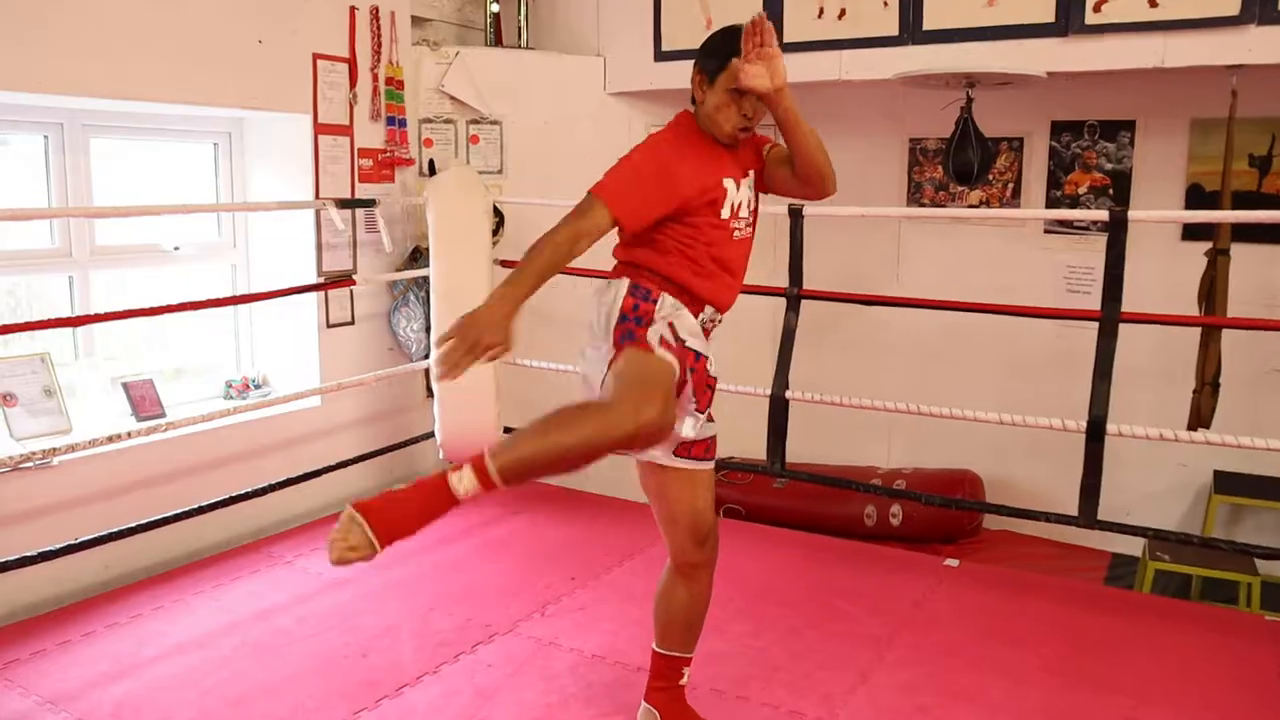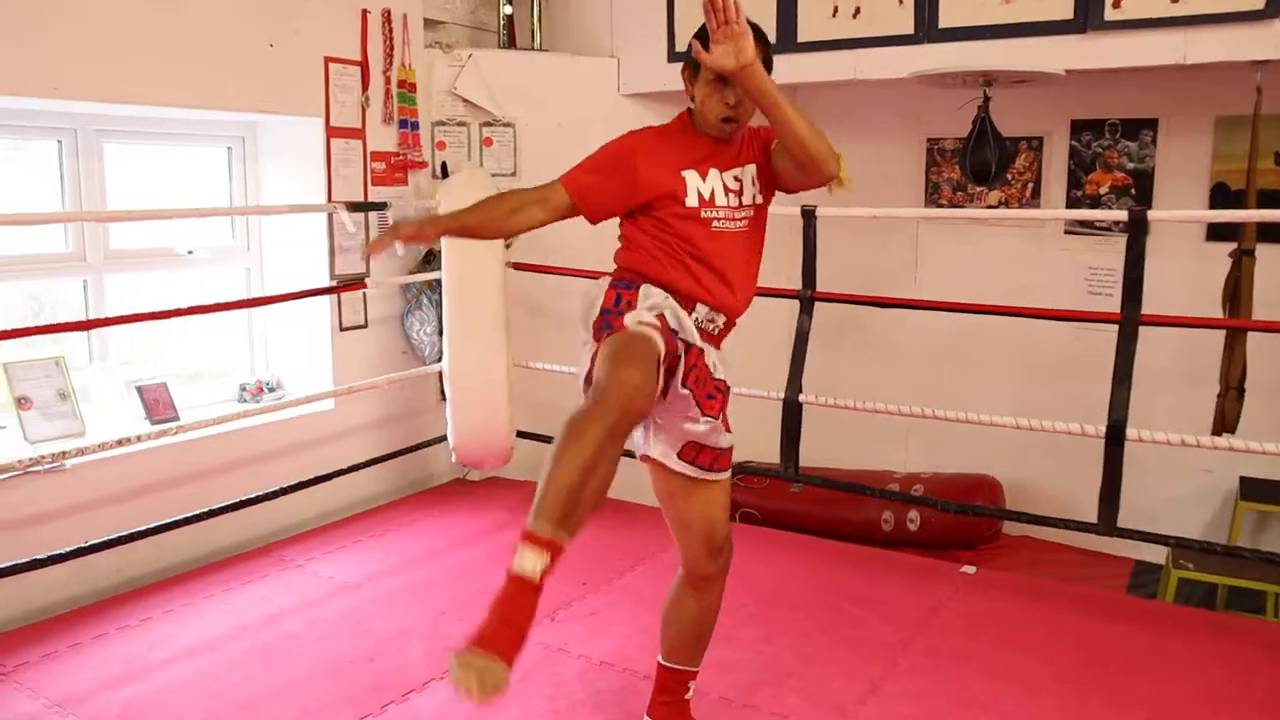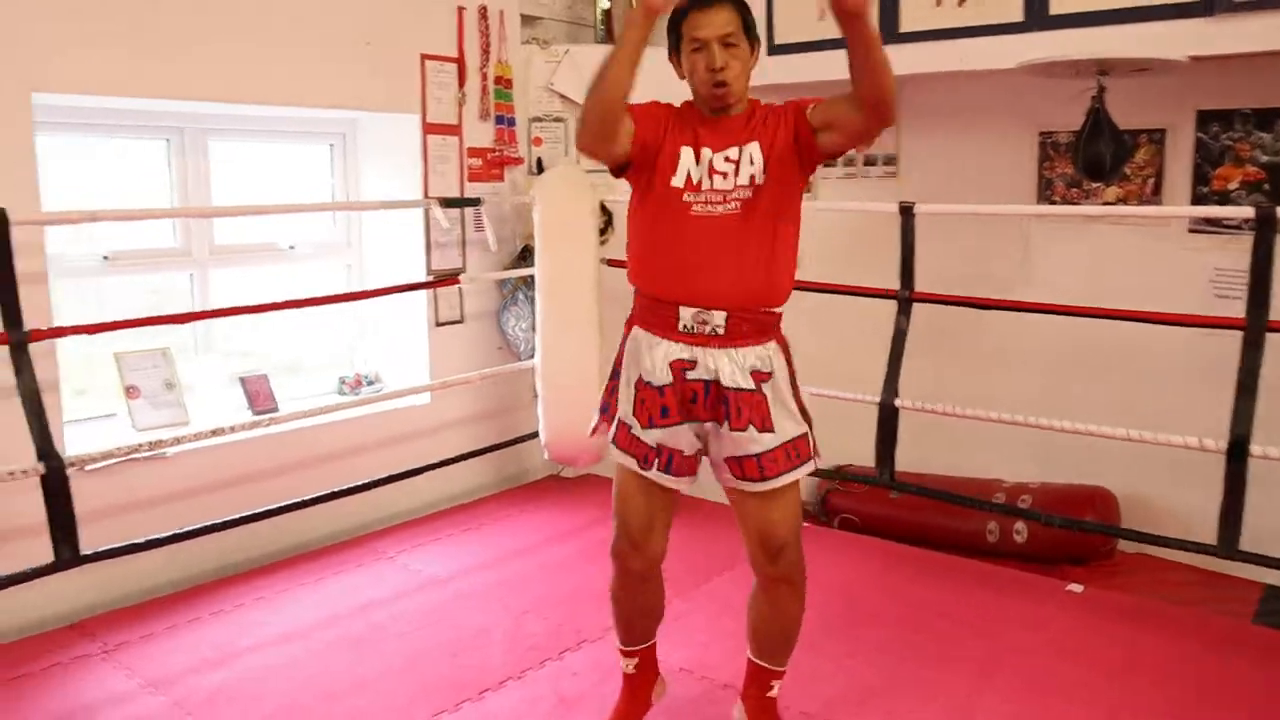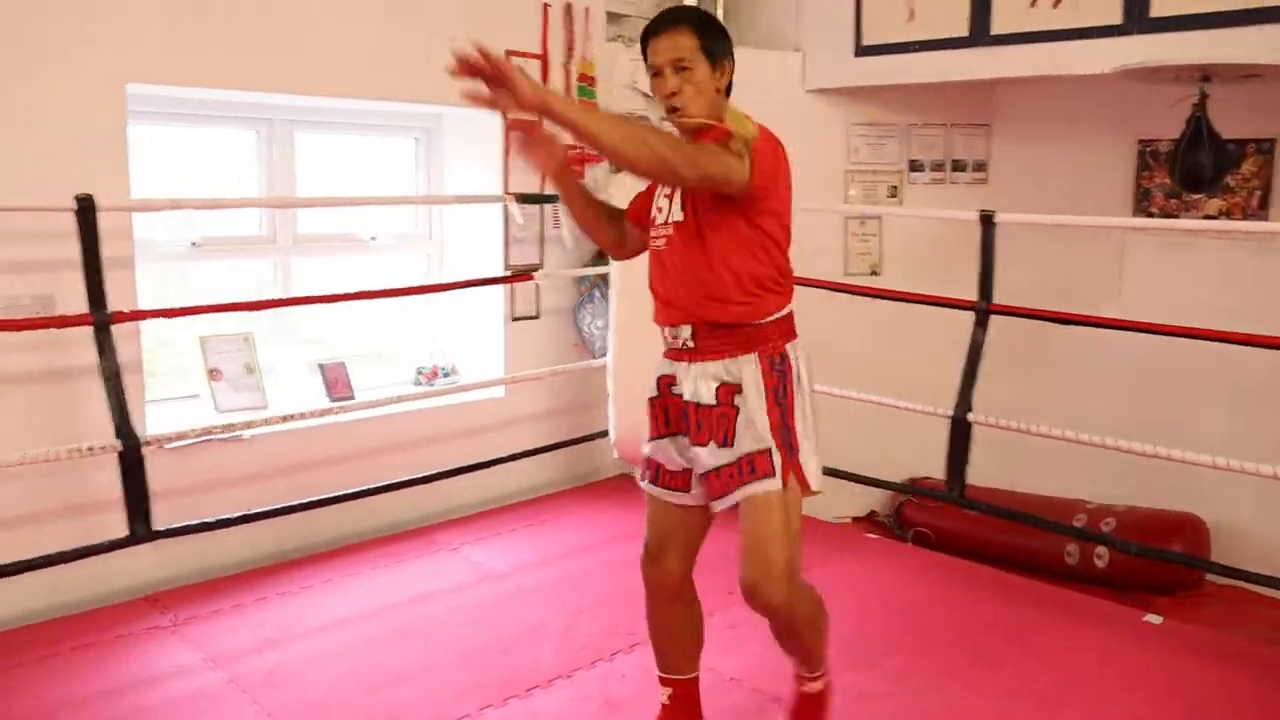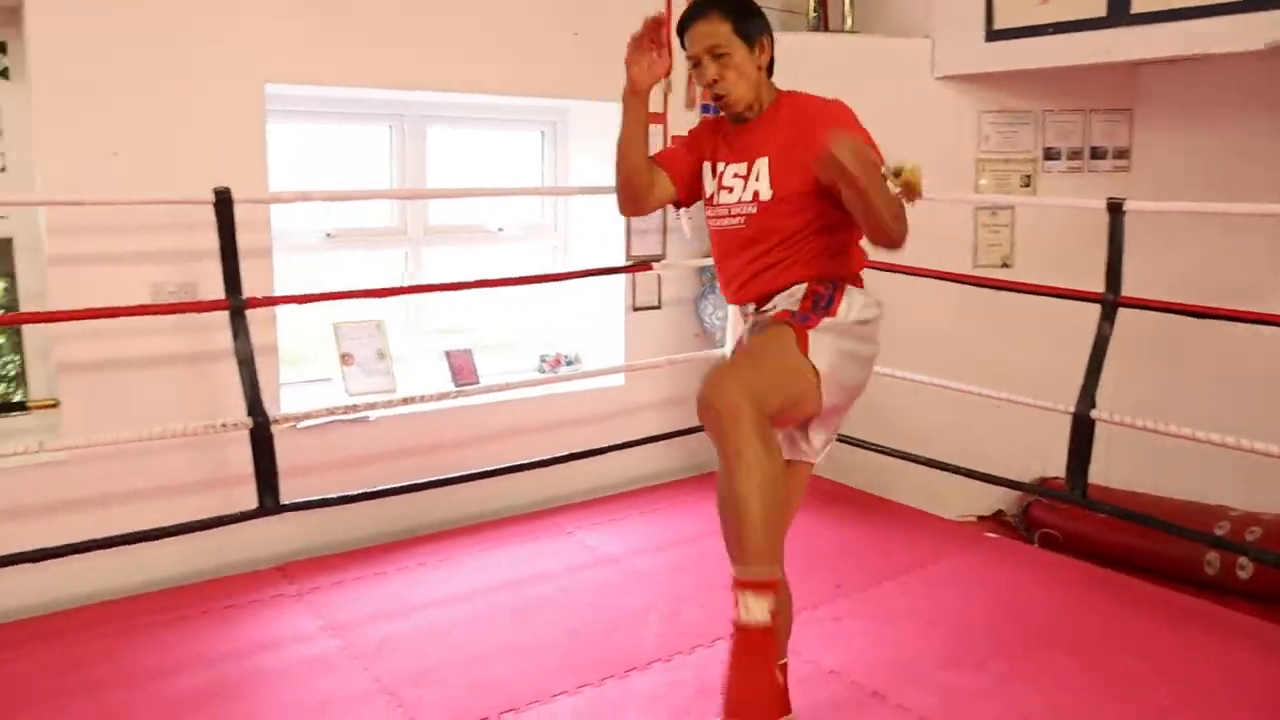
dt=0.3s
person 1, frame 1
left shoulder: (744, 153)
right shoulder: (669, 155)
left elbow: (818, 183)
right elbow: (577, 227)
left wrist: (778, 94)
right wrist: (501, 303)
left hip: (683, 353)
right hip: (650, 313)
left knee: (696, 547)
right knee: (644, 411)
right ankle: (428, 498)
person 1, frame 2
left shoulder: (765, 152)
right shoulder: (640, 152)
left elbow: (825, 168)
right elbow: (538, 205)
left wrist: (753, 74)
right wrist: (442, 224)
left hip: (698, 359)
right hip: (645, 316)
left knee: (709, 555)
right knee: (622, 394)
right ankle: (516, 595)
person 1, frame 3
left shoulder: (788, 127)
right shoulder: (649, 129)
left elbow: (877, 112)
right elbow: (594, 137)
left hip: (750, 364)
right hip: (660, 359)
left knee: (780, 559)
right knee: (633, 552)
person 1, frame 4
left shoulder: (752, 147)
right shoulder: (676, 164)
left elbow: (666, 158)
right elbow: (620, 239)
left wrist: (543, 100)
right wrist: (548, 150)
left hip: (752, 374)
right hip: (689, 380)
left knee: (771, 584)
right knee: (665, 567)
person 1, frame 5
left shoulder: (822, 122)
right shoulder: (705, 143)
left elbow: (890, 232)
right elbow: (635, 200)
left wrist: (866, 184)
right wrist: (637, 96)
left hip: (825, 319)
right hip: (770, 338)
left knee: (726, 396)
right knee: (749, 535)
left ankle: (756, 625)
